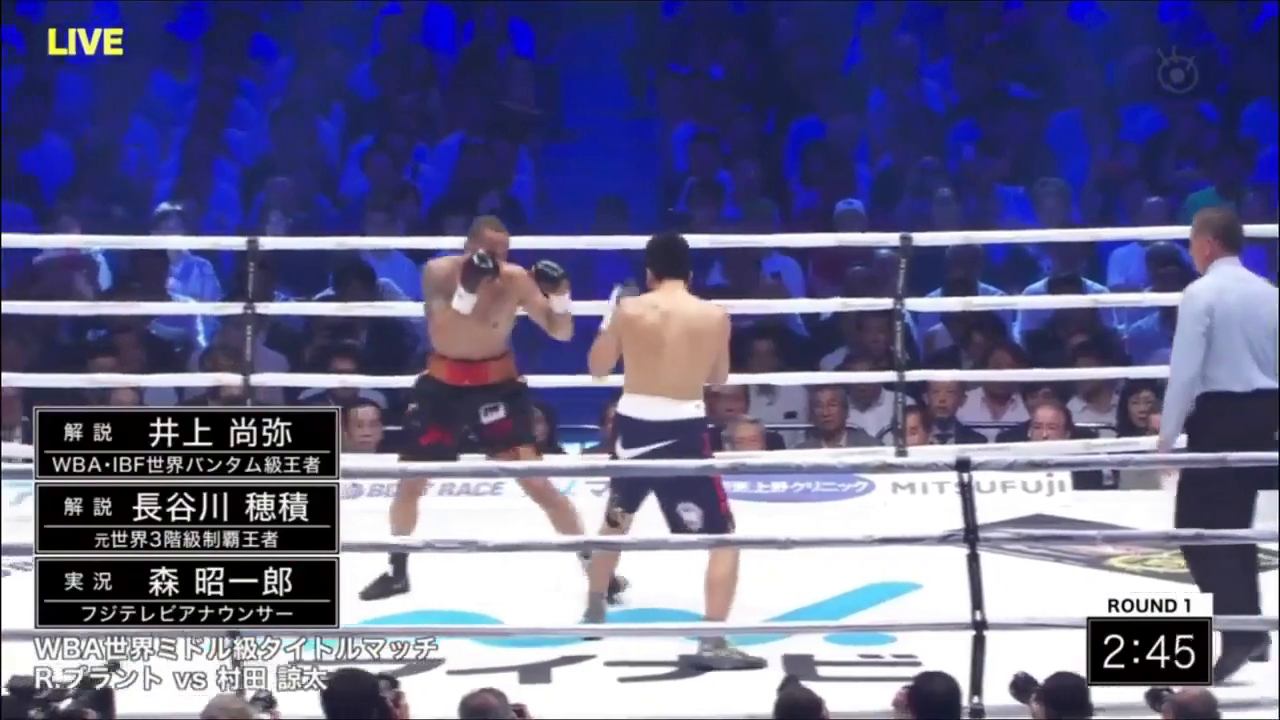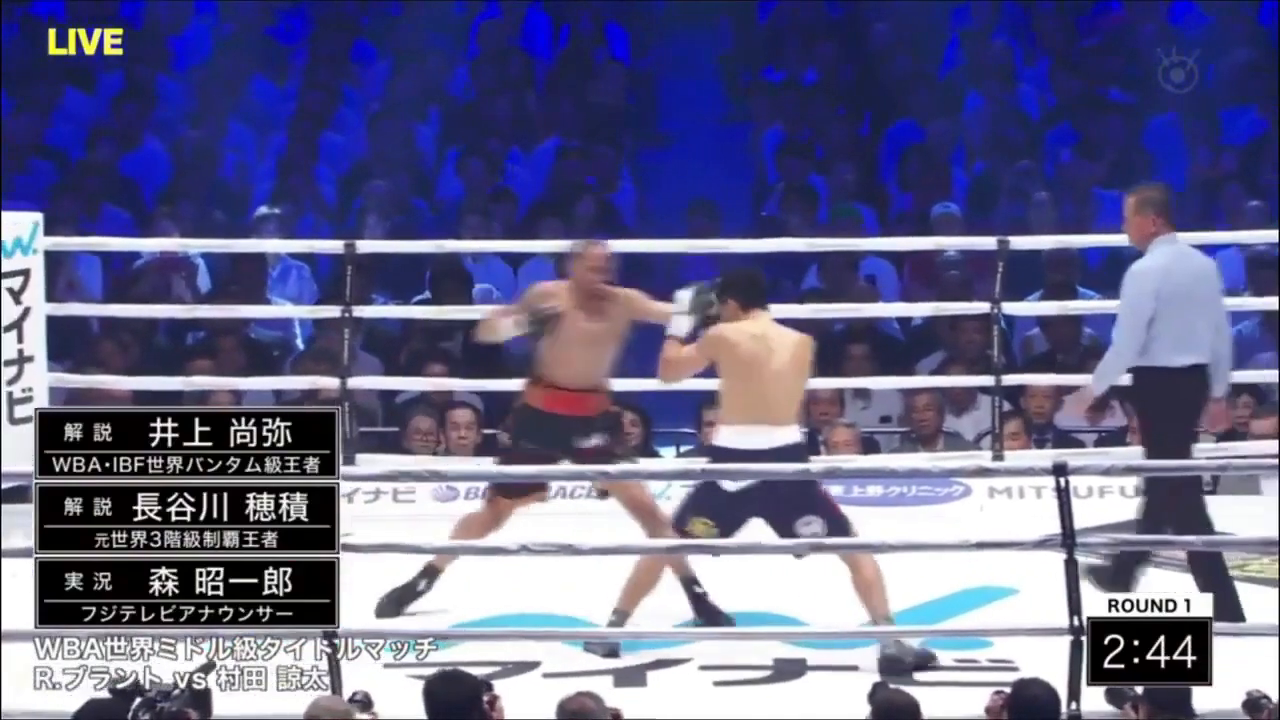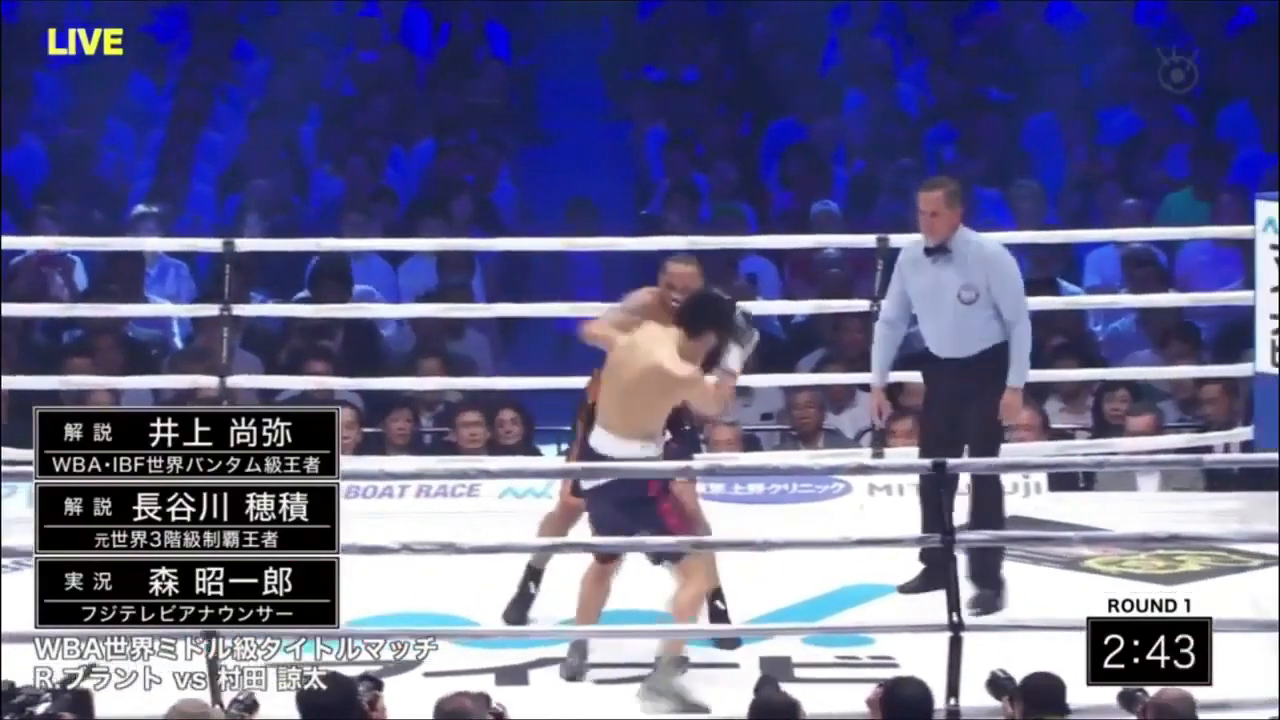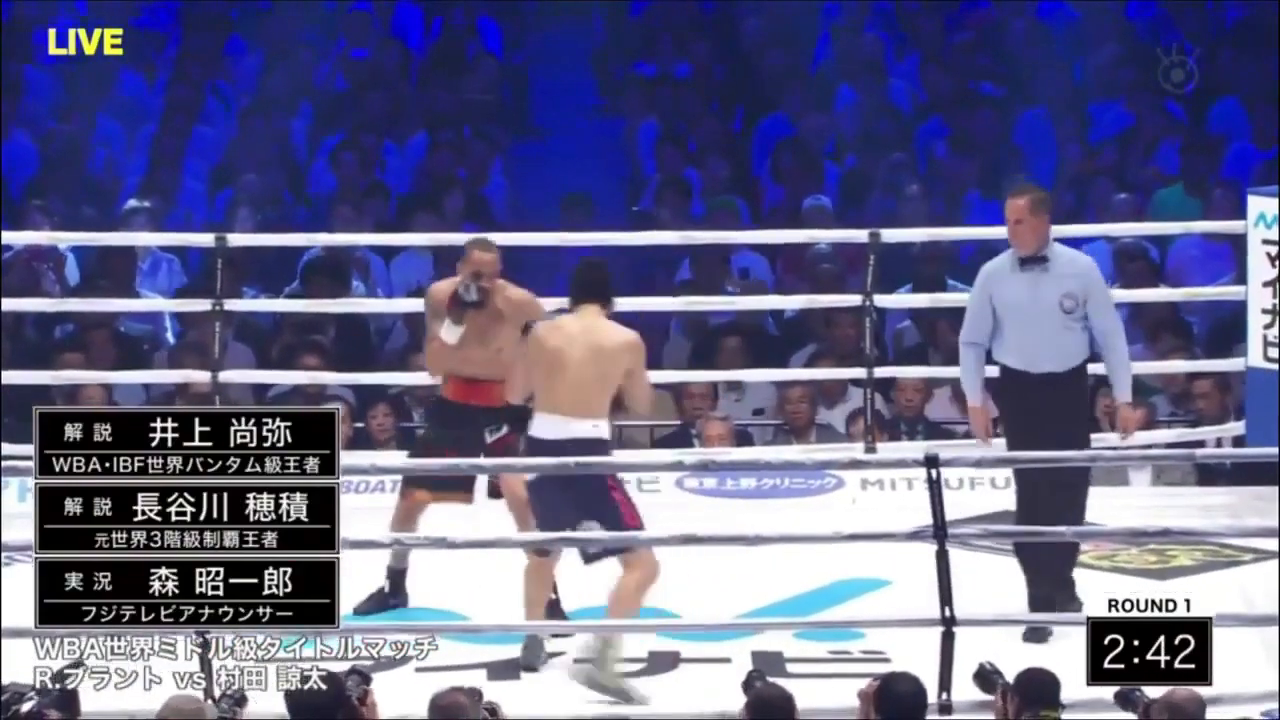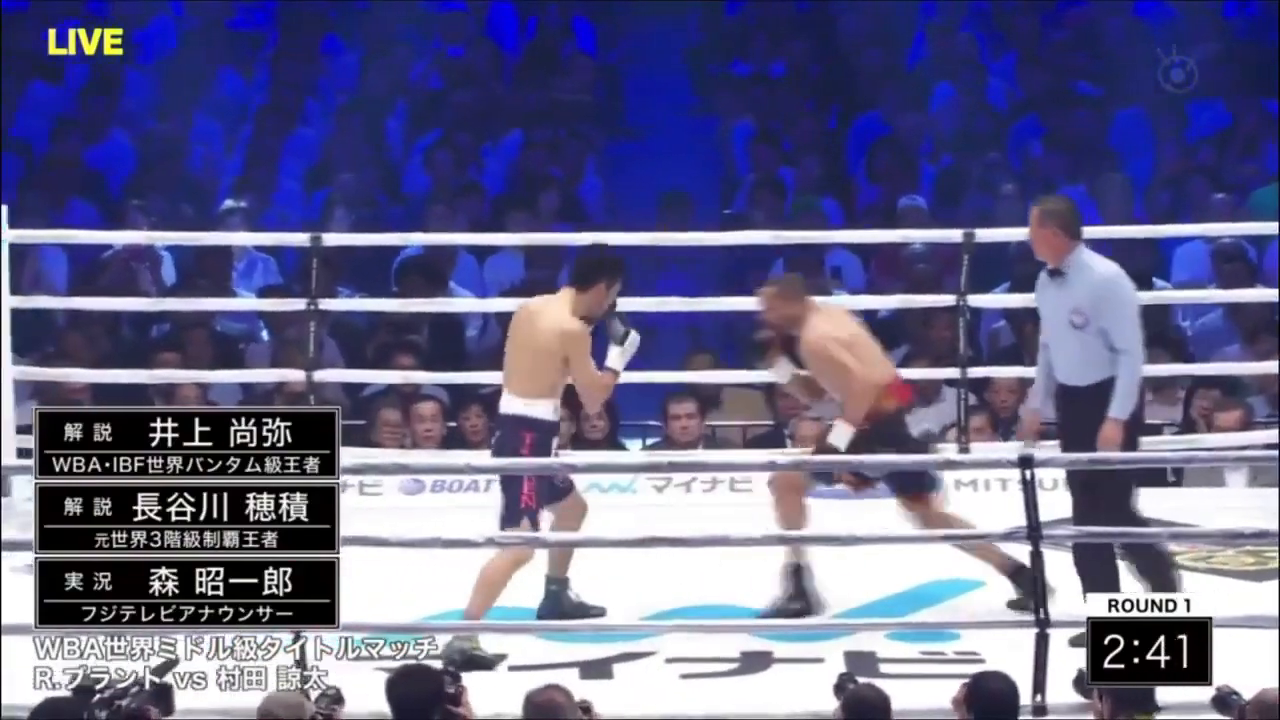
dt=1s
person 1, frame 1
left shoulder: (1202, 293)
left elbow: (1185, 371)
left wrist: (1168, 433)
left hip: (1219, 415)
left knee: (1197, 530)
right knee: (1235, 527)
left ankle: (1240, 631)
person 1, frame 2
left shoulder: (1145, 271)
right shoulder: (1204, 264)
left elbow: (1127, 342)
right elbow: (1221, 334)
left wrist: (1093, 390)
right wrist: (1218, 394)
left hip: (1159, 386)
right hip: (1195, 382)
left knee: (1179, 492)
right knee: (1166, 485)
left ankle: (1223, 600)
right ankle: (1122, 570)
person 1, frame 3
left shoulder: (990, 256)
right shoulder: (910, 258)
left elbow: (1018, 322)
right elbow: (891, 321)
left wrist: (1015, 386)
right wrist: (879, 382)
left hip: (984, 370)
right hip: (940, 371)
left knee: (983, 473)
right knee: (934, 473)
left ankle: (987, 579)
right ankle: (937, 566)
person 1, frame 4
left shoulder: (1080, 268)
right shoulder: (993, 274)
left elbow: (1110, 334)
right elbow: (971, 342)
left wrist: (1123, 397)
right wrist: (974, 401)
left hip: (1070, 388)
right hip: (1019, 391)
left knee: (1071, 490)
right knee: (1032, 495)
left ankle: (1061, 583)
right ankle: (1041, 604)
person 1, frame 5
left shoulder: (1106, 278)
right shoulder: (1047, 282)
left elbow: (1130, 353)
left wrist: (1117, 419)
right wrist: (1035, 405)
left hip: (1110, 402)
right hip: (1073, 401)
left knee: (1111, 507)
right knee: (1085, 511)
left ankle: (1162, 579)
person 2, frame 1
left shoulder: (629, 309)
right shoulder: (715, 316)
left elbow: (597, 367)
left hip: (633, 428)
right hip: (682, 434)
left knee: (615, 525)
right knee: (723, 540)
left ankle: (594, 612)
right ankle: (713, 643)
person 2, frame 2
left shoulder: (723, 336)
right shoulder: (802, 342)
left elbow: (668, 372)
left wrist: (682, 321)
left hip: (733, 461)
right hip: (787, 459)
right knee: (853, 550)
left ankle: (613, 629)
right ankle: (891, 642)
person 2, frame 3
left shoulder: (639, 335)
right shoulder: (681, 372)
right elbow: (715, 406)
right wrist: (737, 353)
left hip: (598, 462)
right hip: (633, 473)
left knee: (606, 558)
right knee: (697, 569)
left ankle: (577, 655)
right ankle: (663, 676)
person 2, frame 4
left shoulder: (542, 332)
right shoulder: (627, 340)
right elbow: (641, 404)
left hip: (542, 451)
right hip: (586, 456)
left knee: (543, 552)
right knee: (641, 564)
left ankle: (533, 645)
right ankle: (599, 660)
person 2, frame 5
left shoulder: (535, 307)
right shoulder: (572, 329)
right elbow: (594, 398)
right wrist: (619, 353)
left hip: (526, 428)
right hip: (526, 434)
left knee: (572, 507)
right knee: (518, 547)
left ankle: (557, 595)
right ankle: (463, 637)
person 3, frame 1
left shoulder: (517, 279)
right shoulder: (439, 272)
left elbow: (562, 333)
right elbow: (442, 340)
left wrist: (559, 294)
right wrist: (467, 289)
left hip: (496, 383)
right hip: (443, 383)
left knee: (538, 484)
right knee: (410, 483)
left ankle: (593, 561)
right ankle: (397, 569)
person 3, frame 2
left shoulder: (624, 302)
right shoulder: (548, 295)
left elbow: (676, 316)
right elbow: (485, 334)
right wrist: (518, 321)
left hip: (592, 415)
right hip: (540, 412)
left knee: (641, 502)
right knee: (495, 511)
left ankle: (695, 592)
right ankle: (423, 581)
person 3, frame 3
right shoulder: (644, 301)
right elbow: (590, 332)
left knee: (687, 507)
right knee: (570, 505)
left ankle: (716, 604)
right ankle: (529, 583)
person 3, frame 4
left shoulder: (523, 303)
right shoulder: (440, 295)
right elbow: (434, 366)
right wrist: (456, 318)
left hip: (505, 407)
right hip: (454, 406)
left knee: (521, 498)
right knee: (411, 499)
left ankle: (547, 596)
right ankle: (394, 587)
person 3, frame 5
left shoulder: (814, 339)
right shoulder: (826, 318)
left elbow: (860, 386)
right elbow: (819, 395)
left wrist: (837, 437)
right wrist: (781, 367)
left hip: (881, 418)
right hip: (888, 412)
left knee: (785, 483)
right knee: (927, 514)
left ankle: (800, 589)
right ankle: (1021, 577)
